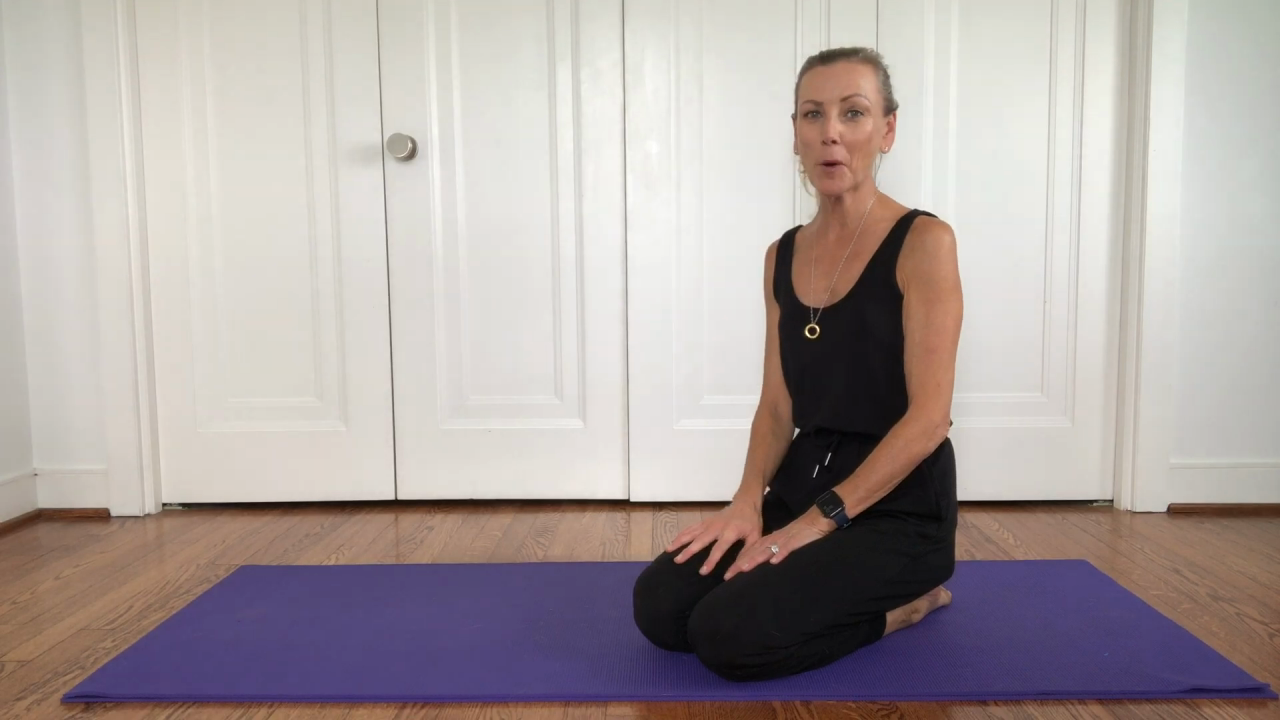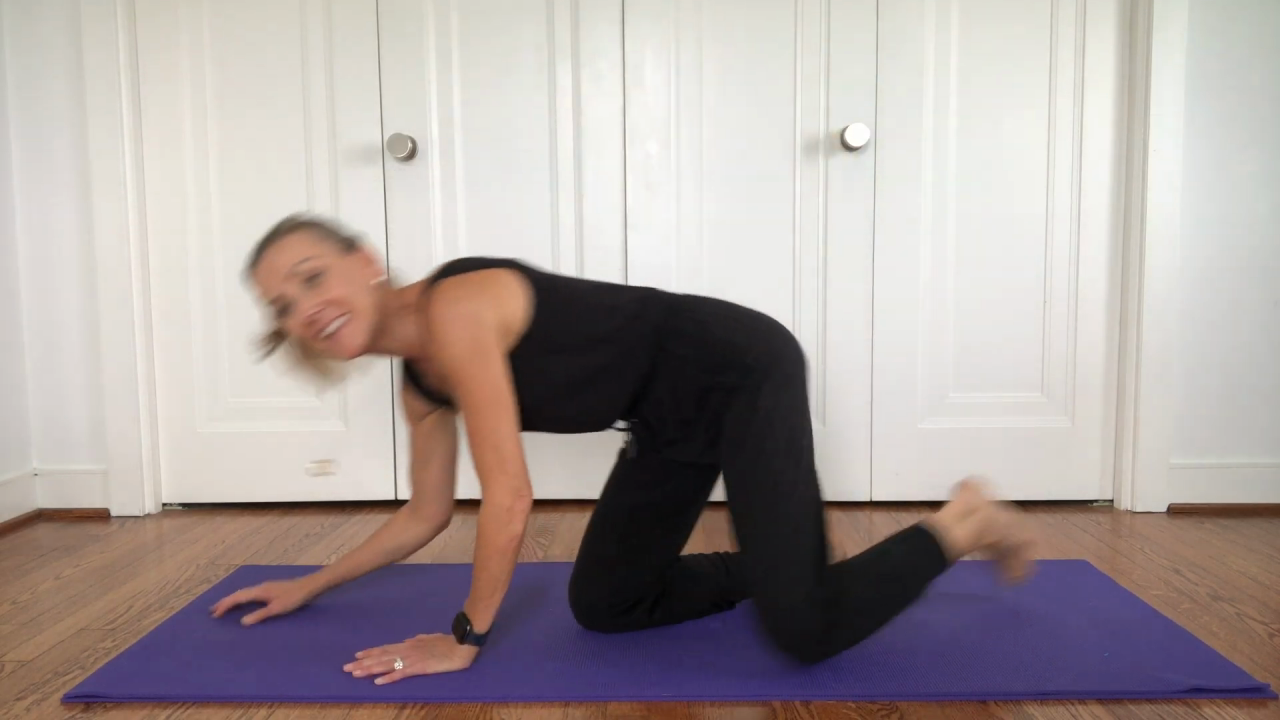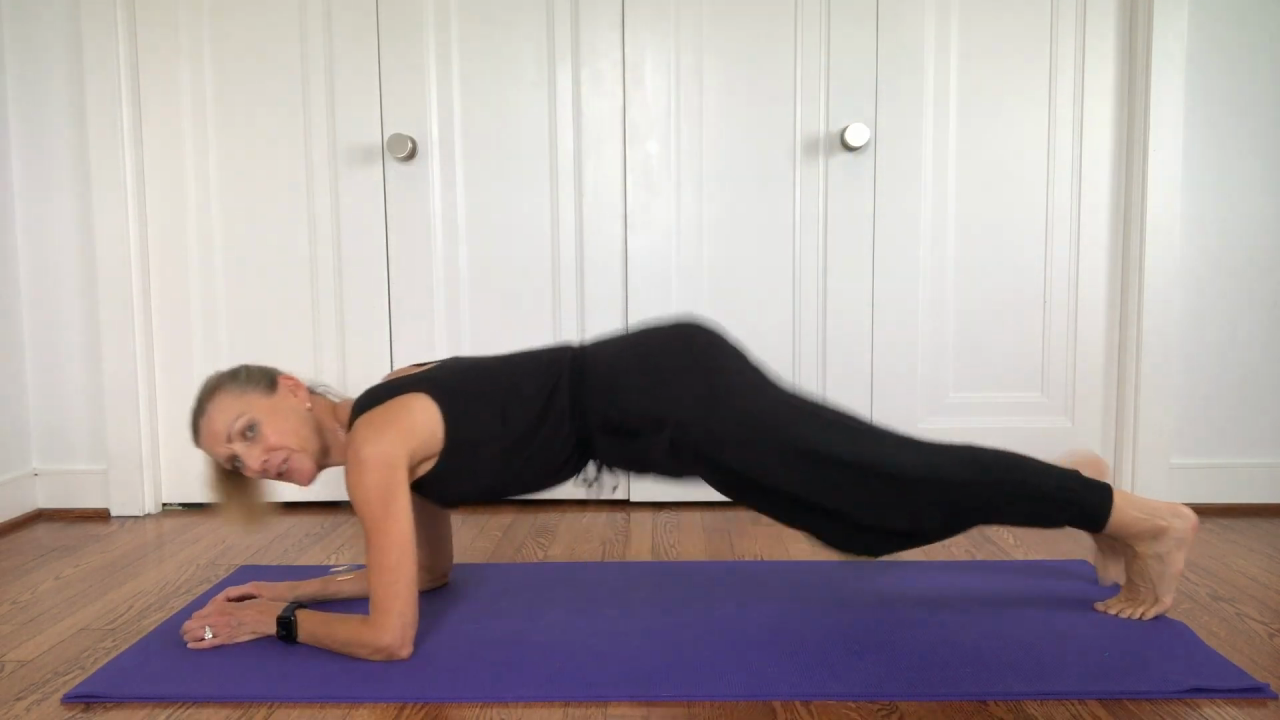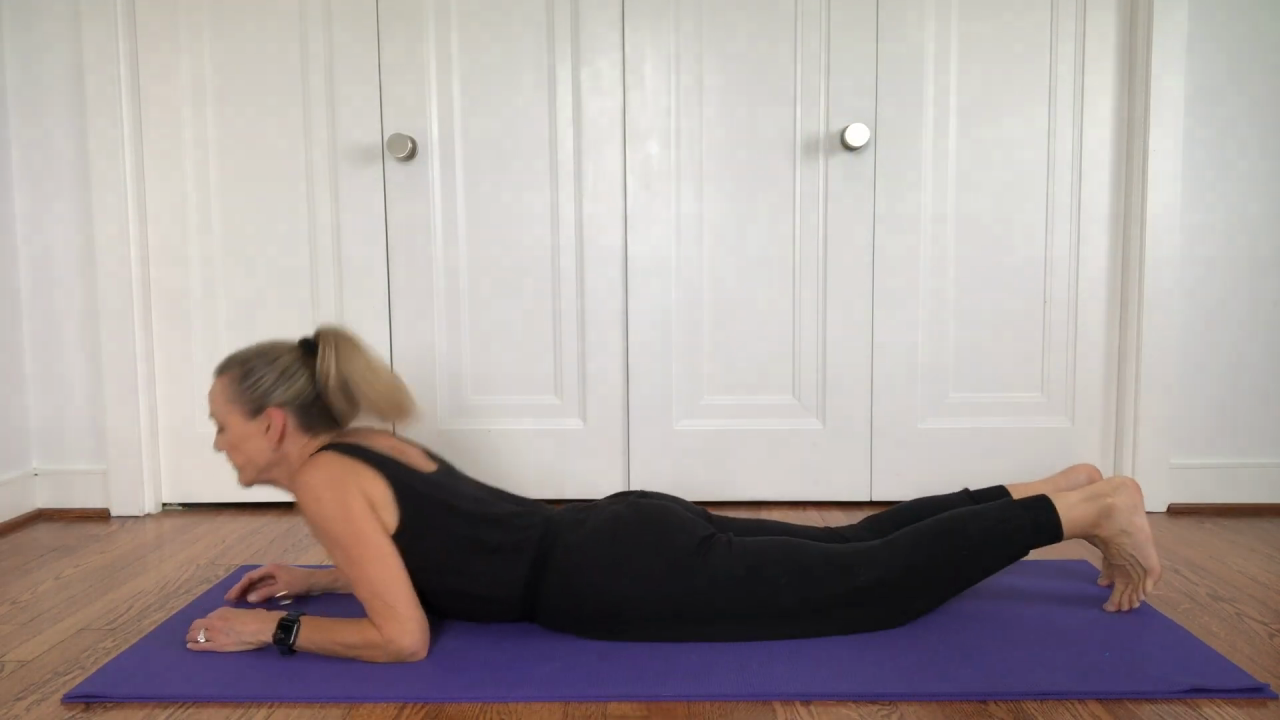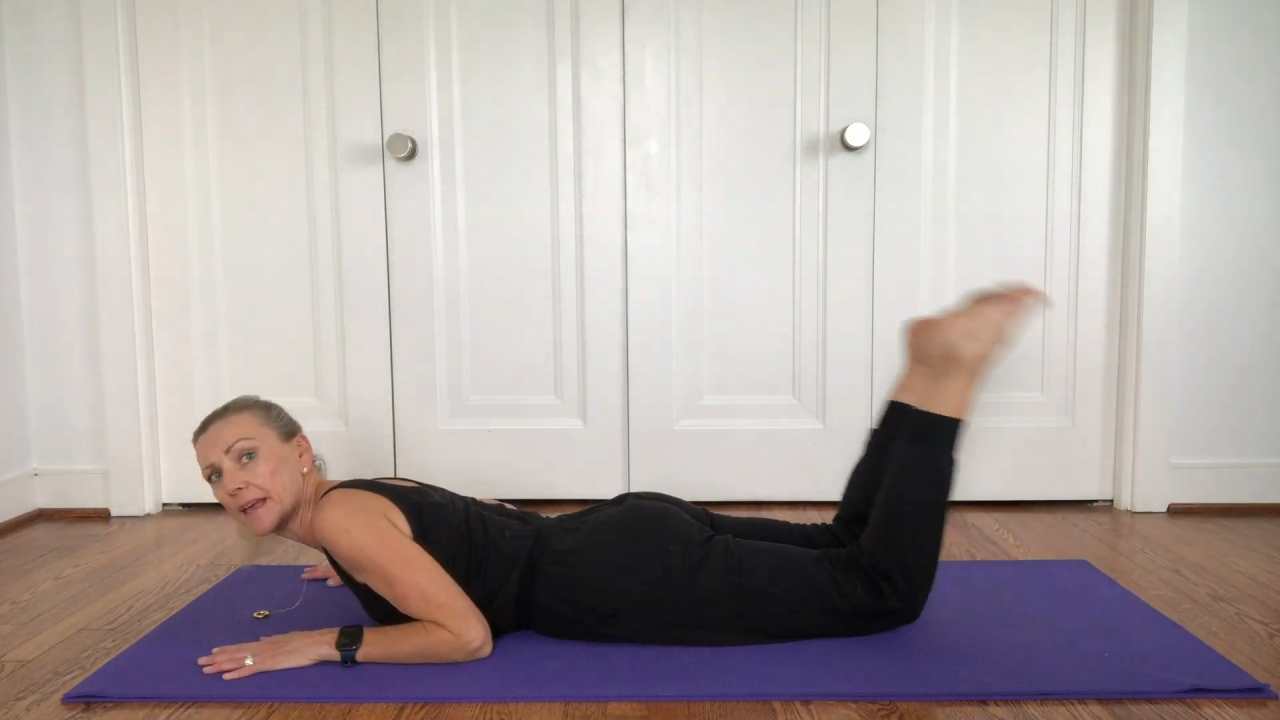
dt=1s
person 1, frame 1
left shoulder: (923, 243)
right shoulder: (782, 255)
left elbow: (928, 419)
right elbow: (777, 405)
left wrist: (821, 521)
right wrist: (748, 501)
left hip: (896, 507)
right hip: (802, 485)
left knee: (727, 635)
right knee: (660, 608)
left ankle: (901, 602)
right ankle: (834, 588)
person 1, frame 2
left shoulder: (452, 310)
right shoulder: (421, 376)
left elbow: (507, 504)
right elbow: (424, 516)
left wrist: (465, 638)
right wrist: (310, 586)
left hip: (740, 379)
right hip: (667, 414)
left knee: (803, 630)
right knee: (601, 604)
left ankle: (958, 527)
right ankle: (787, 563)
person 1, frame 3
left shoulder: (371, 440)
right shoulder: (394, 424)
left elbow: (392, 632)
right elbow: (427, 569)
left wrist: (276, 623)
right wrist: (296, 587)
left hip: (673, 397)
right hip: (664, 392)
left knee: (903, 481)
right knee: (872, 521)
left ankle: (1143, 520)
right ankle: (1069, 485)
person 1, frame 4
left shoulder: (322, 477)
right shoulder: (369, 448)
left elbow: (404, 638)
right elbow: (421, 563)
left wrist: (274, 630)
right wrist: (313, 578)
left hip: (622, 585)
right hip: (629, 537)
left knee: (877, 582)
right knee: (853, 551)
left ankle: (1085, 509)
right ankle: (1051, 490)
person 1, frame 5
left shoulder: (339, 515)
right shoulder: (370, 499)
left elbow: (466, 634)
left wrist: (325, 643)
left hip: (625, 584)
right hip: (627, 538)
left knee: (886, 591)
right knee: (852, 550)
left ankle: (942, 374)
right ankle: (930, 370)
